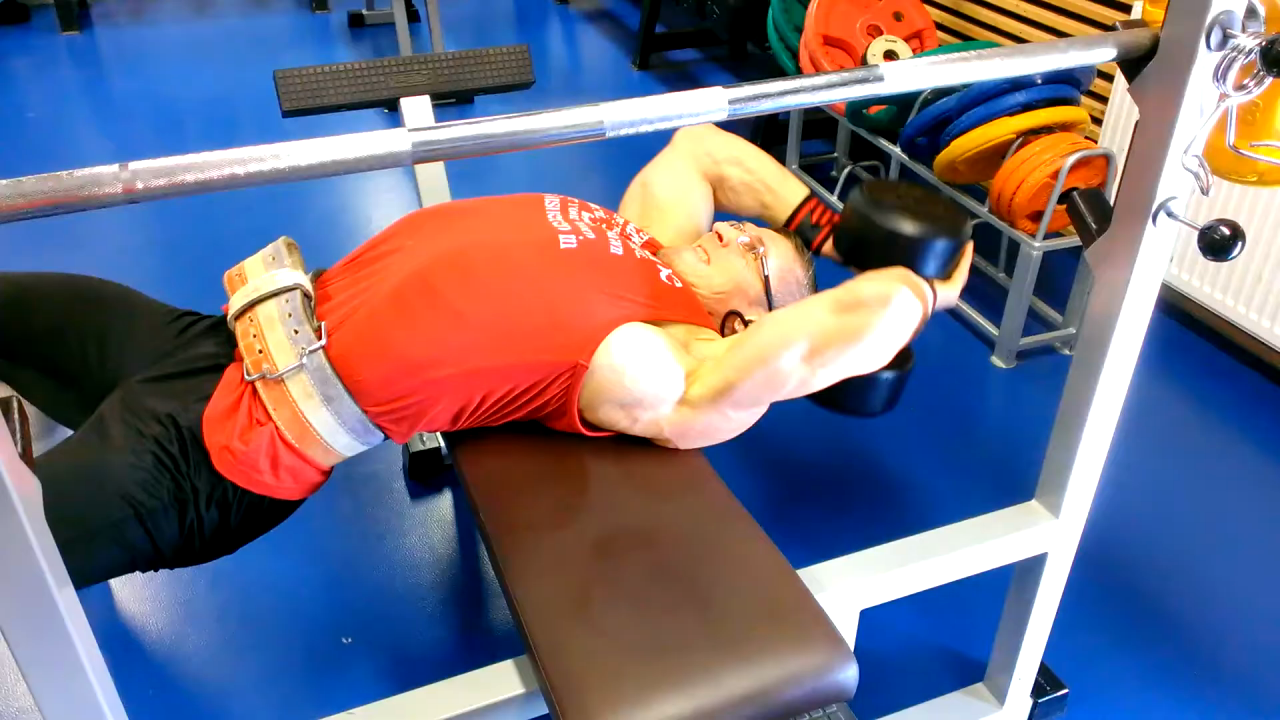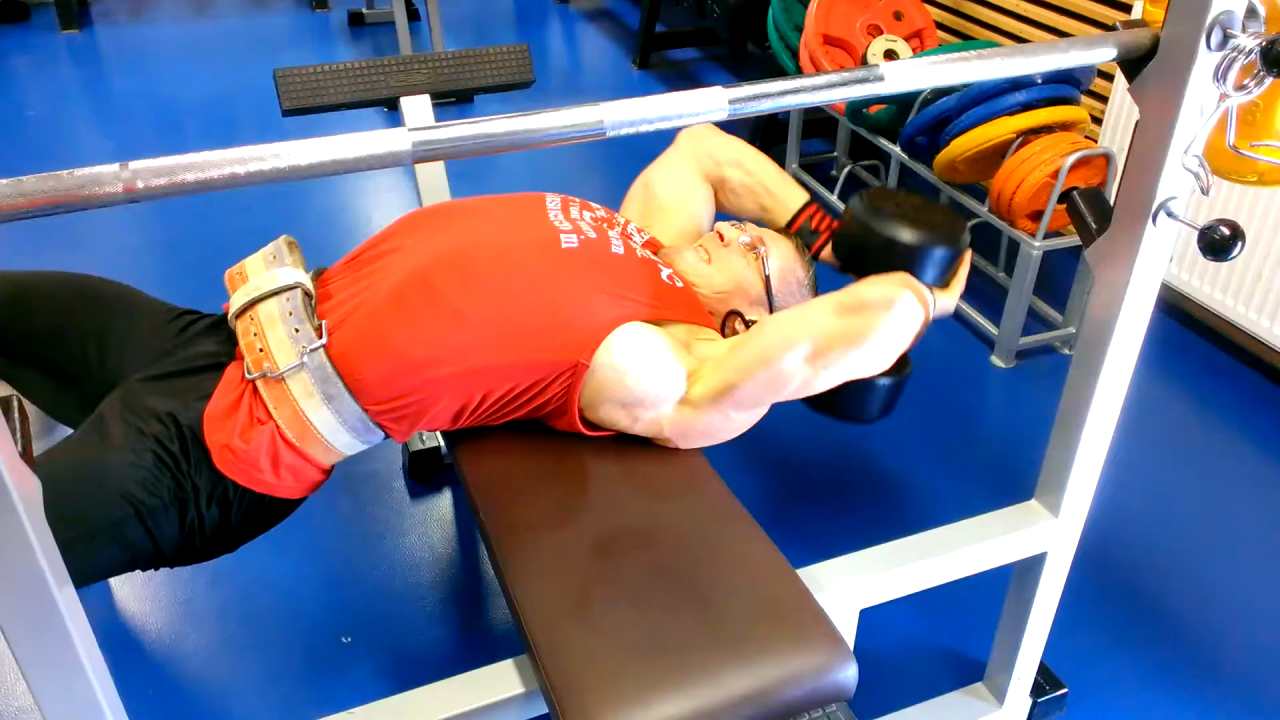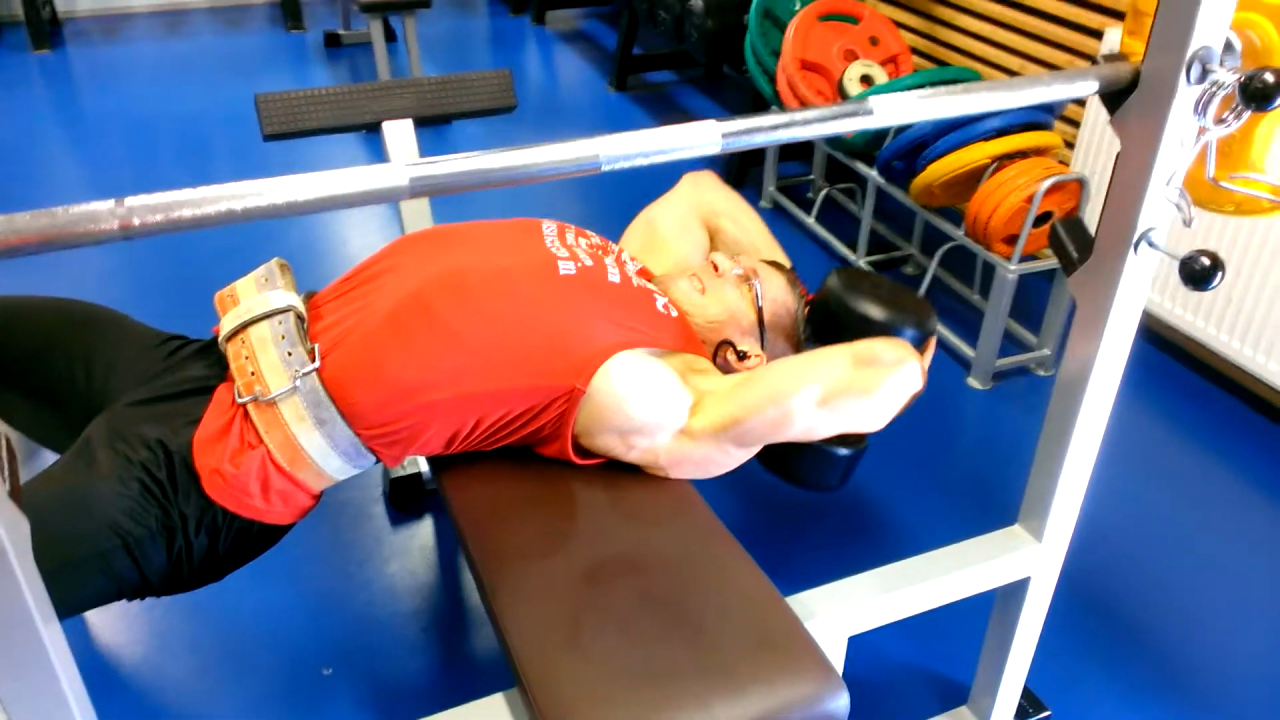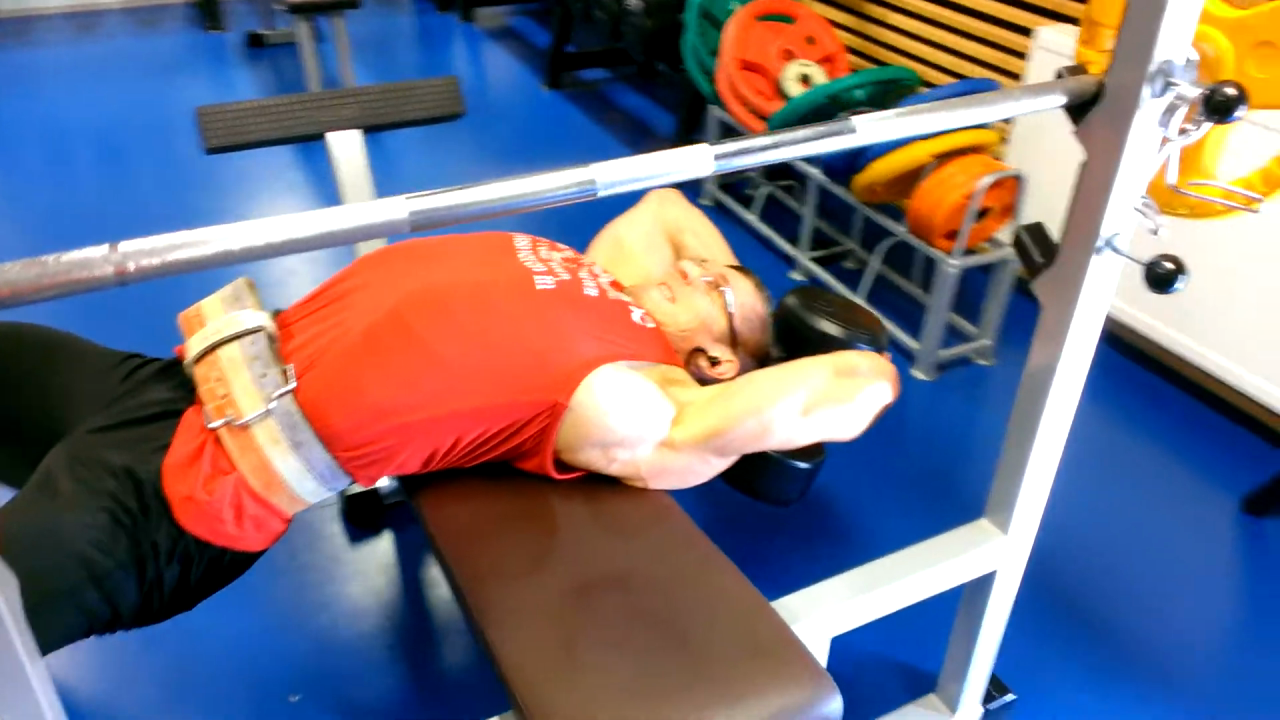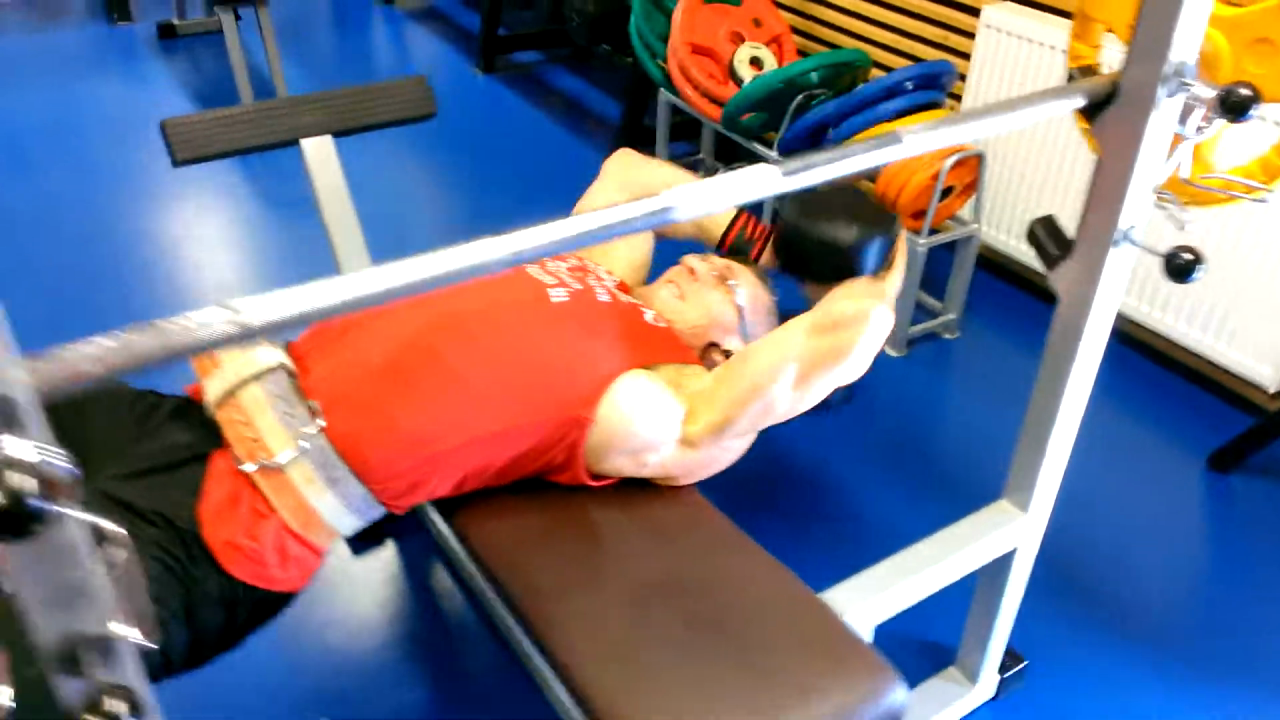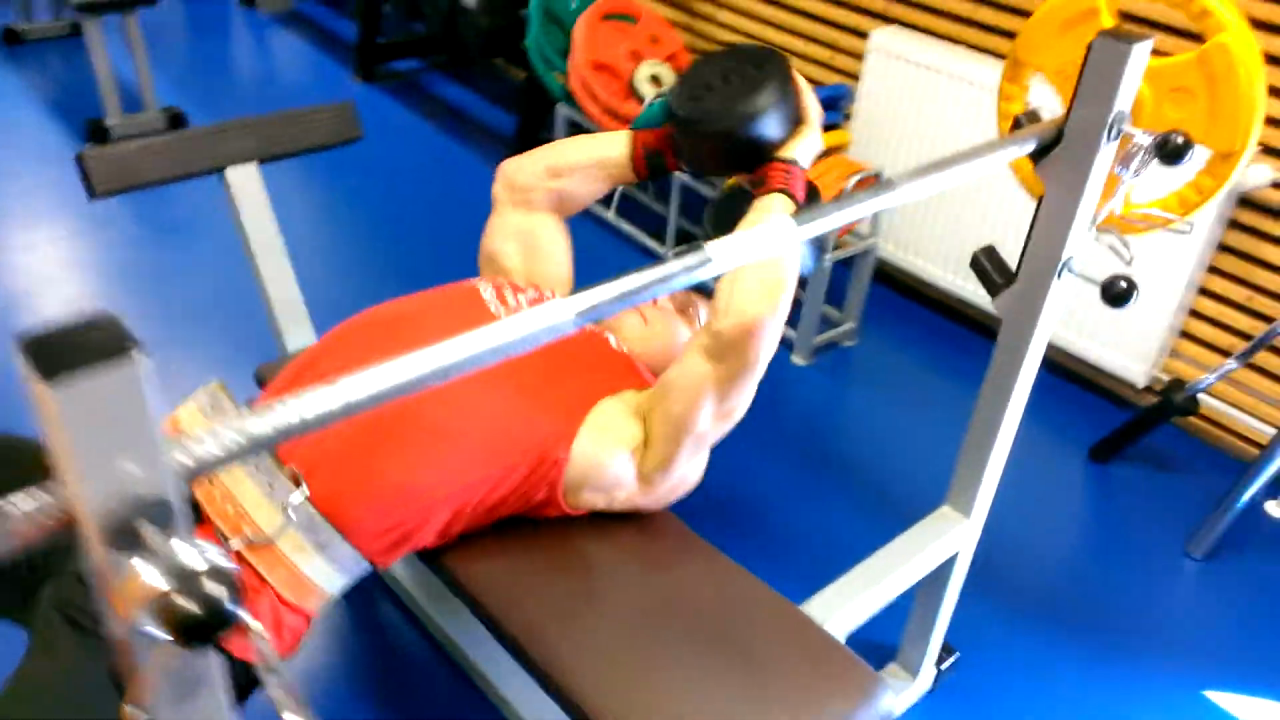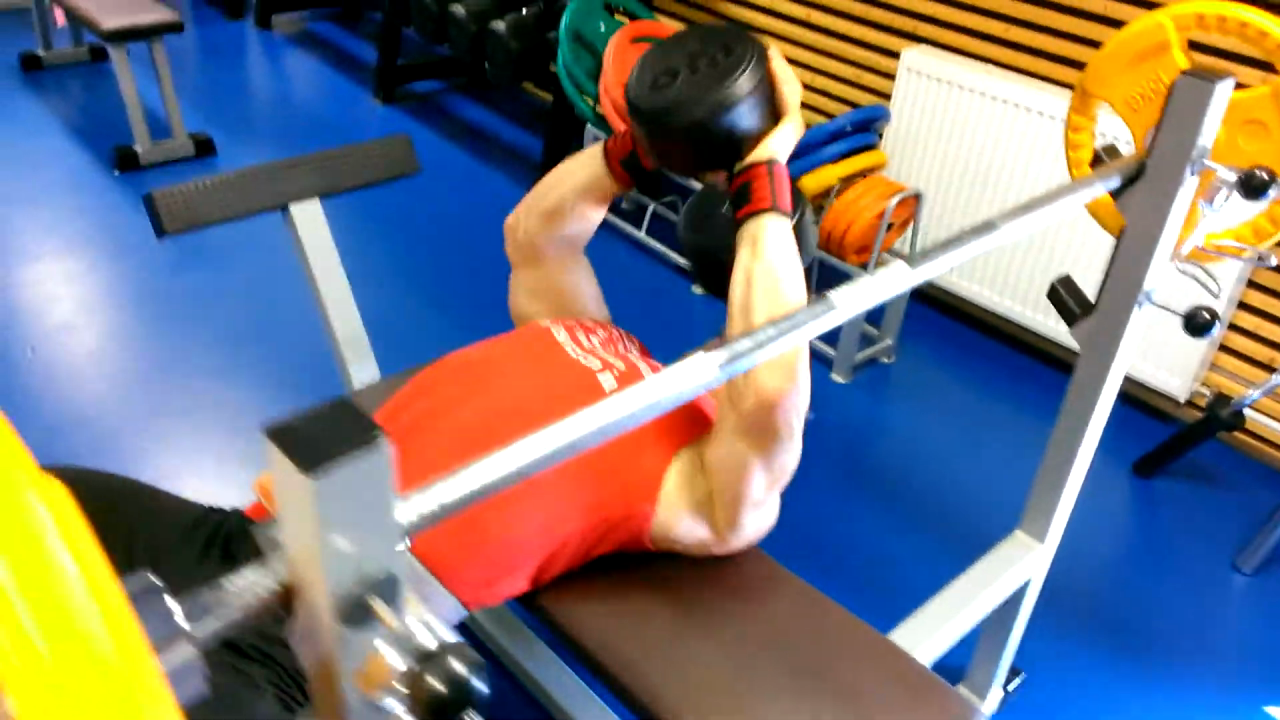
dt=0.3s
person 1, frame 1
left shoulder: (664, 374)
right shoulder: (660, 249)
left elbow: (876, 310)
right elbow: (700, 144)
left wrist: (923, 289)
right wrist: (828, 226)
person 1, frame 2
left shoulder: (662, 375)
right shoulder: (660, 247)
left elbow: (881, 313)
right elbow: (705, 145)
left wrist: (926, 295)
right wrist: (831, 231)
person 1, frame 3
left shoulder: (656, 398)
right shoulder: (649, 278)
left elbow: (883, 374)
right elbow: (701, 190)
left wrist: (847, 344)
right wrist: (803, 294)
person 1, frame 4
left shoulder: (632, 407)
right shoulder: (618, 290)
left elbow: (852, 384)
right elbow: (666, 207)
left wrist: (876, 369)
right wrist: (765, 301)
person 1, frame 5
left shoulder: (659, 410)
right shoulder: (607, 286)
left elbow: (830, 342)
right elbow: (627, 173)
left wrist: (881, 286)
right wrist: (751, 238)
person 1, frame 6
left shoulder: (632, 447)
right shoulder: (539, 303)
left elbow: (739, 332)
right elbow: (523, 180)
left wrist: (781, 178)
right wrist: (668, 142)
person 1, frame 7
left shoulder: (724, 492)
right shoulder: (600, 348)
left elbow: (771, 387)
right elbow: (534, 231)
left wrist: (764, 179)
right wrist: (640, 147)
